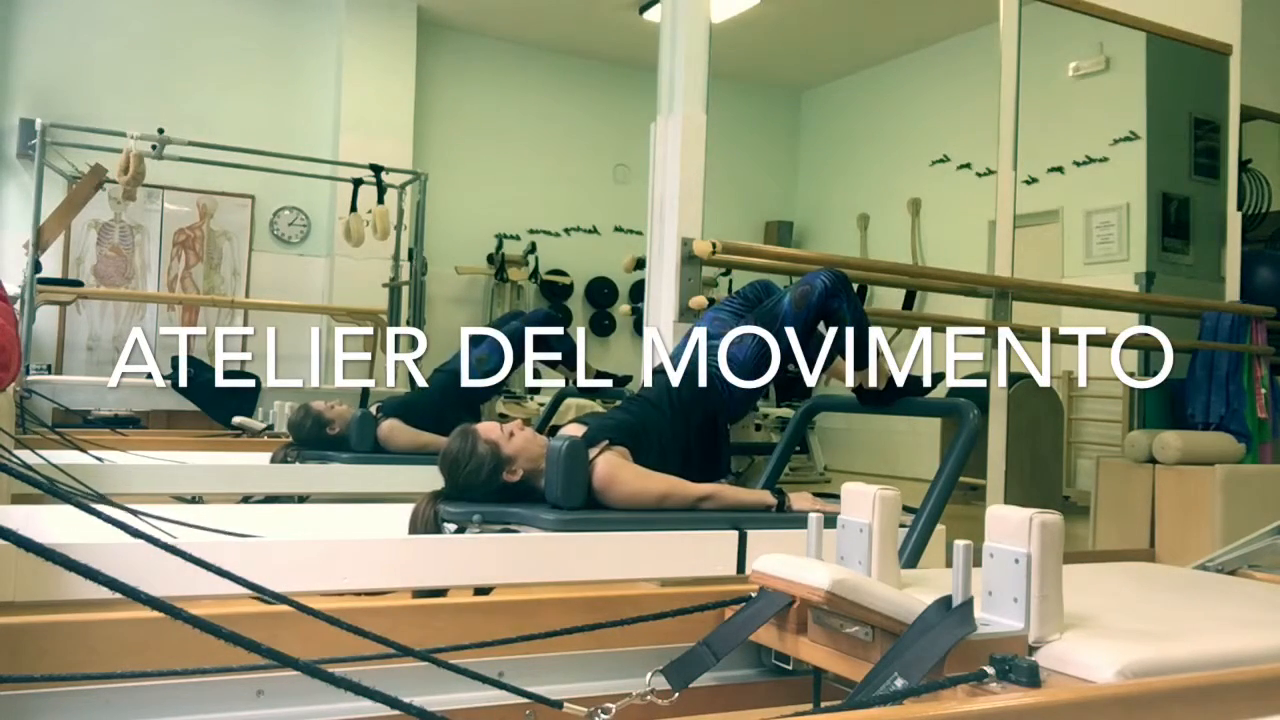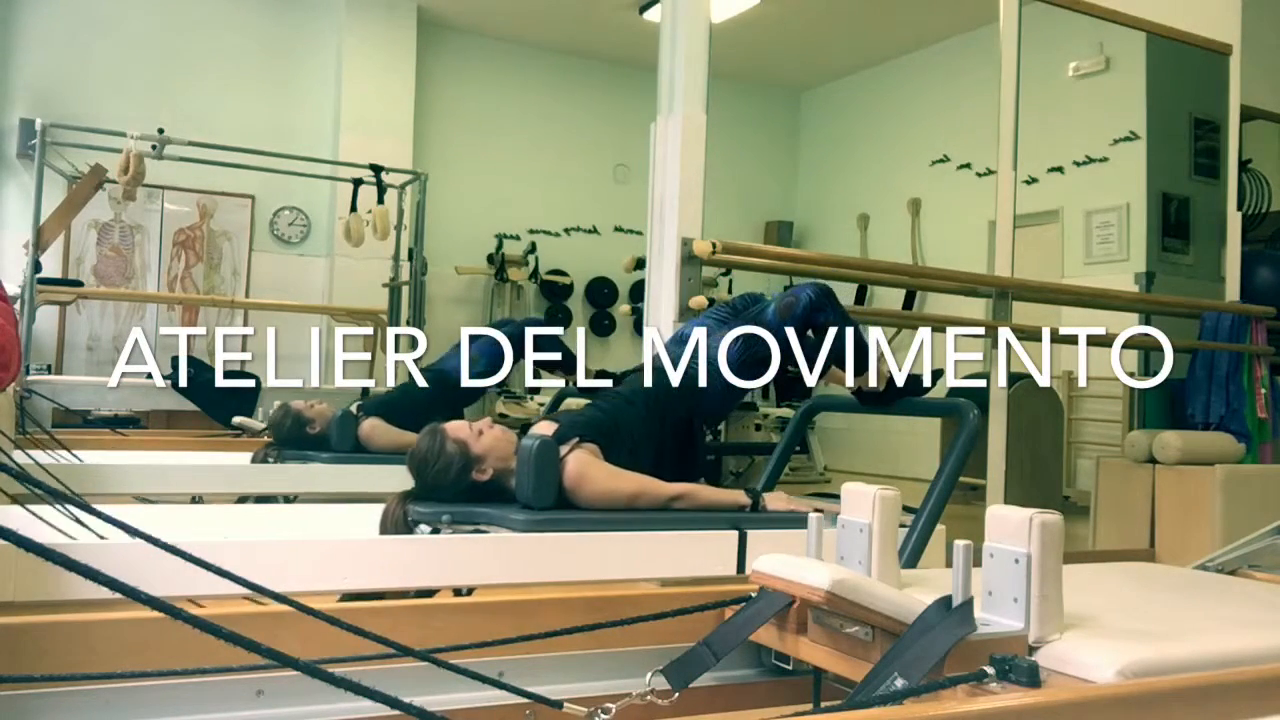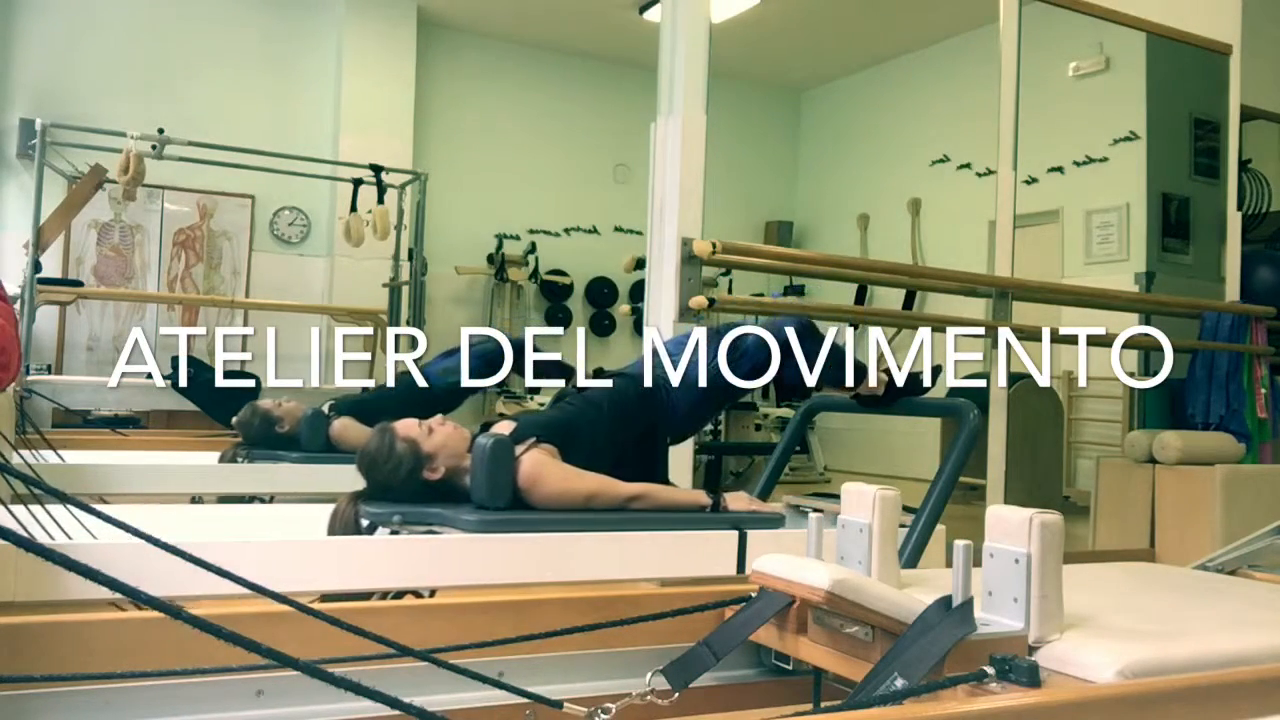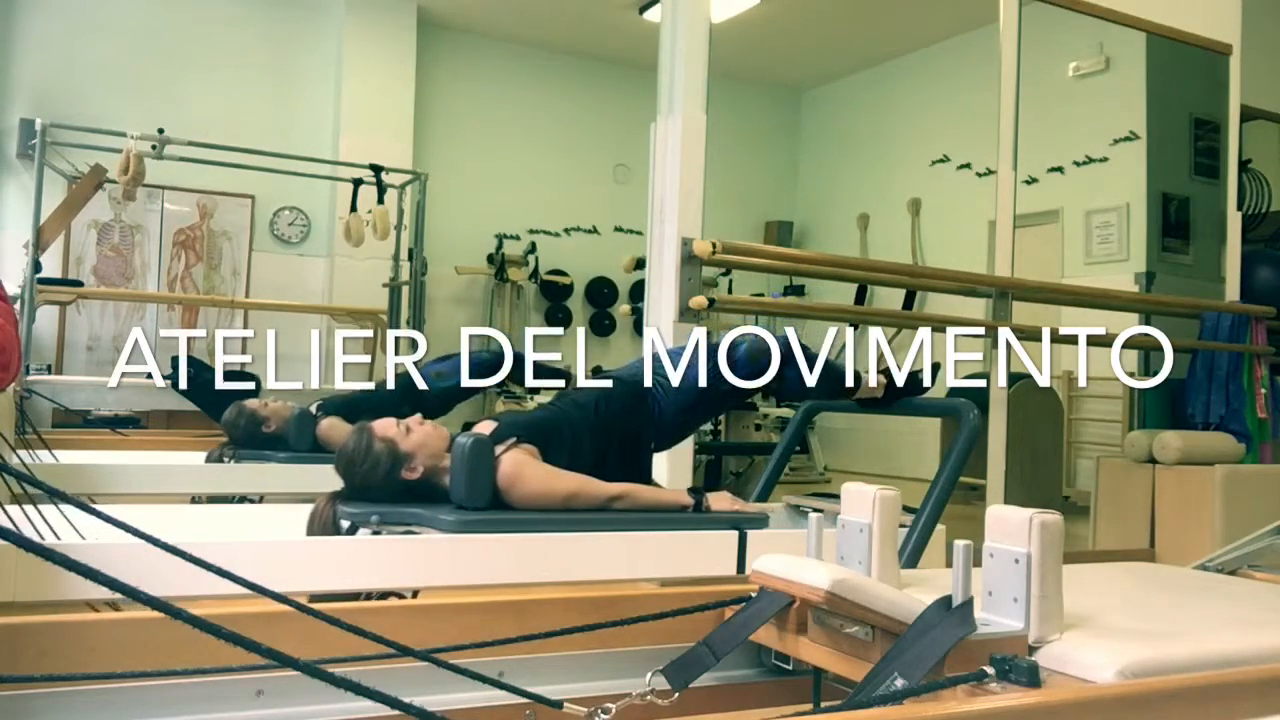
dt=0.5s
person 1, frame 1
right shoulder: (601, 478)
right elbow: (700, 496)
right wrist: (784, 501)
left hip: (677, 383)
right hip: (712, 392)
left knee: (764, 292)
right knee: (825, 286)
left ankle: (857, 381)
right ankle: (874, 383)
person 1, frame 2
right shoulder: (574, 477)
right elbow: (674, 495)
right wrist: (760, 501)
left hip: (653, 385)
left knee: (754, 305)
right knee: (809, 300)
left ankle: (843, 377)
right ankle: (871, 382)
person 1, frame 3
right shoulder: (528, 478)
right elbow: (630, 496)
right wrist: (718, 502)
left hip: (621, 391)
right hip: (651, 406)
left knee: (741, 337)
right knee: (785, 335)
left ankle: (858, 384)
right ankle: (873, 386)
person 1, frame 4
right shoulder: (508, 478)
right elbow: (612, 495)
right wrist: (701, 502)
left hip: (611, 396)
right hip: (639, 409)
left knee: (751, 350)
right knee: (760, 354)
left ankle: (860, 385)
right ankle: (872, 387)
person 2, frame 1
right shoulder: (385, 433)
right elbow: (449, 445)
left hip: (446, 382)
left knee: (518, 319)
right knee: (541, 320)
left ankle: (584, 376)
right ankle: (592, 379)
person 2, frame 2
right shoulder: (366, 432)
left hip: (432, 382)
left knee: (507, 327)
right knee: (529, 329)
left ankle: (571, 373)
right ankle: (585, 377)
person 2, frame 3
left shoulder: (314, 423)
right shoulder: (336, 431)
left hip: (412, 385)
right hip: (427, 393)
left knee: (487, 346)
right knee: (506, 350)
left ankle: (563, 378)
right ankle: (575, 380)
person 2, frame 4
right shoulder: (322, 431)
left hip: (402, 388)
right hip: (415, 395)
left knee: (488, 357)
right knee: (496, 359)
left ankle: (562, 379)
right ankle: (570, 382)
